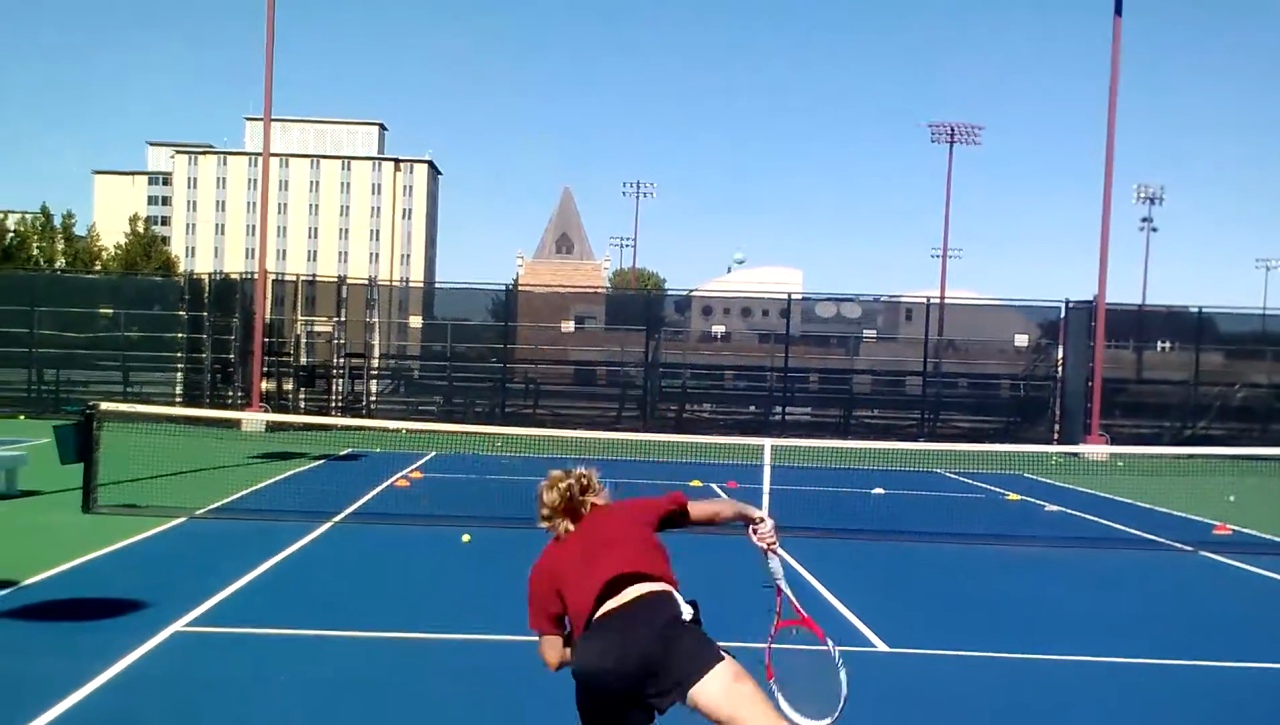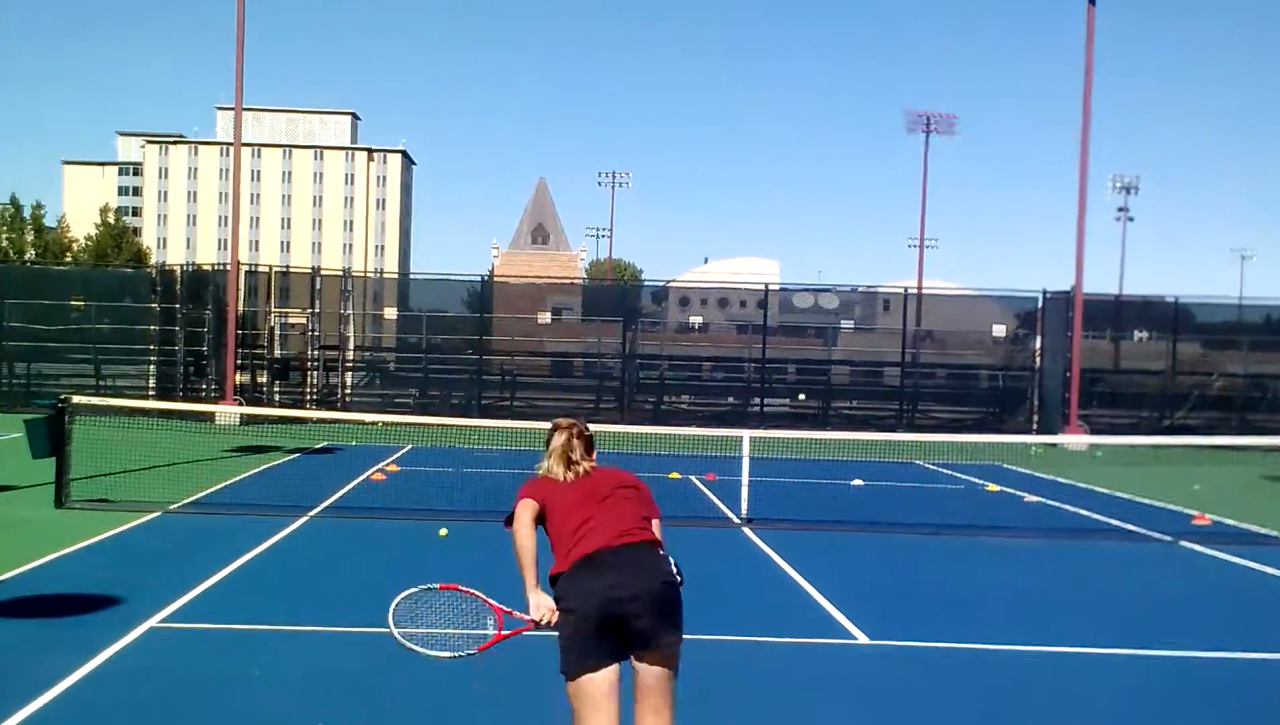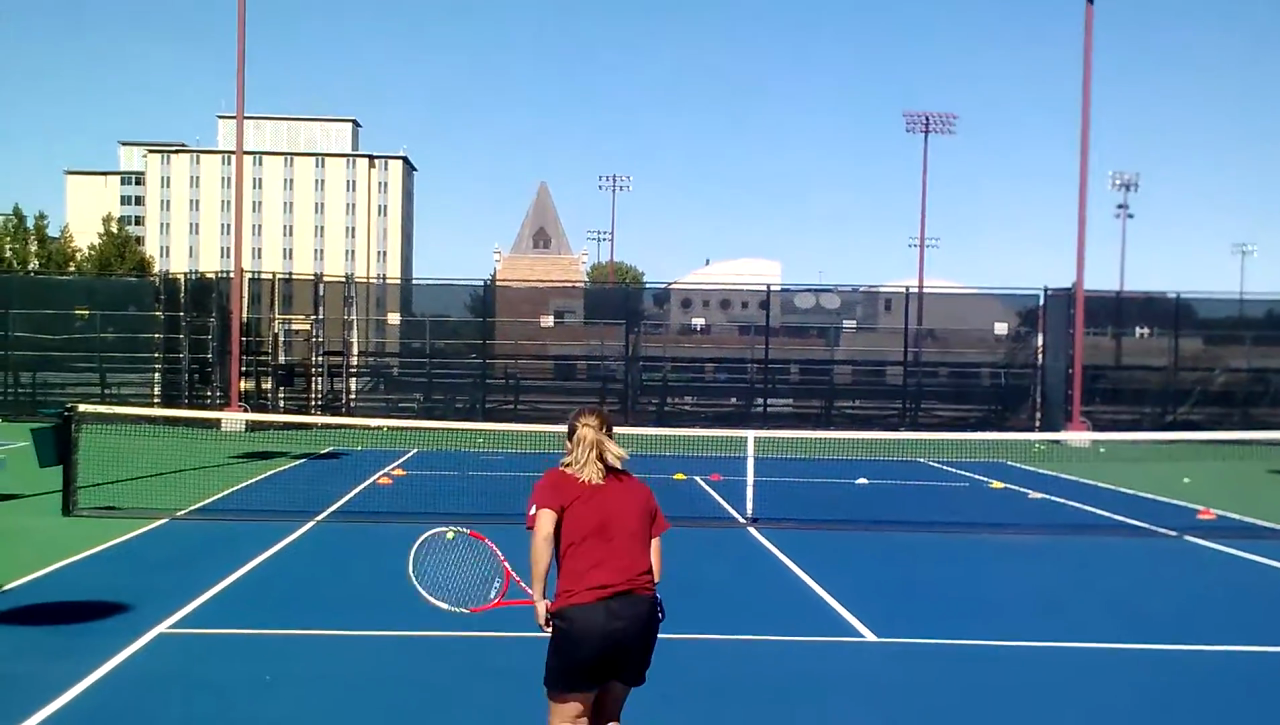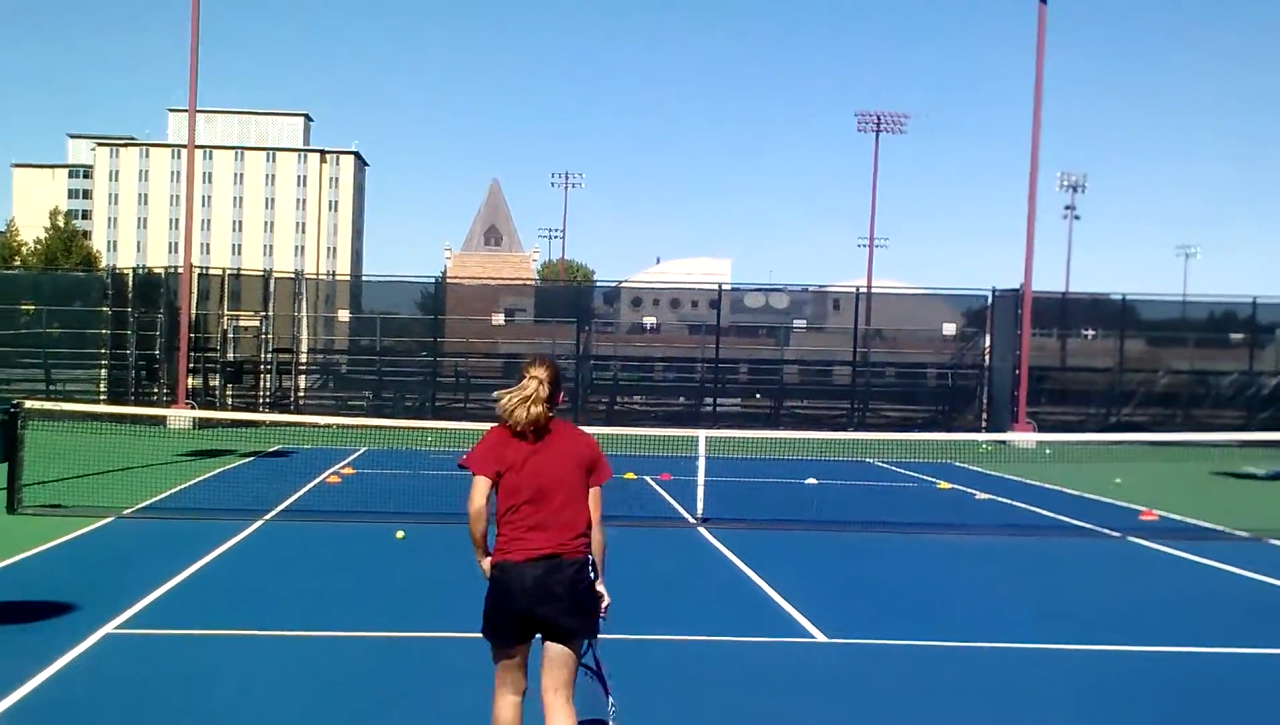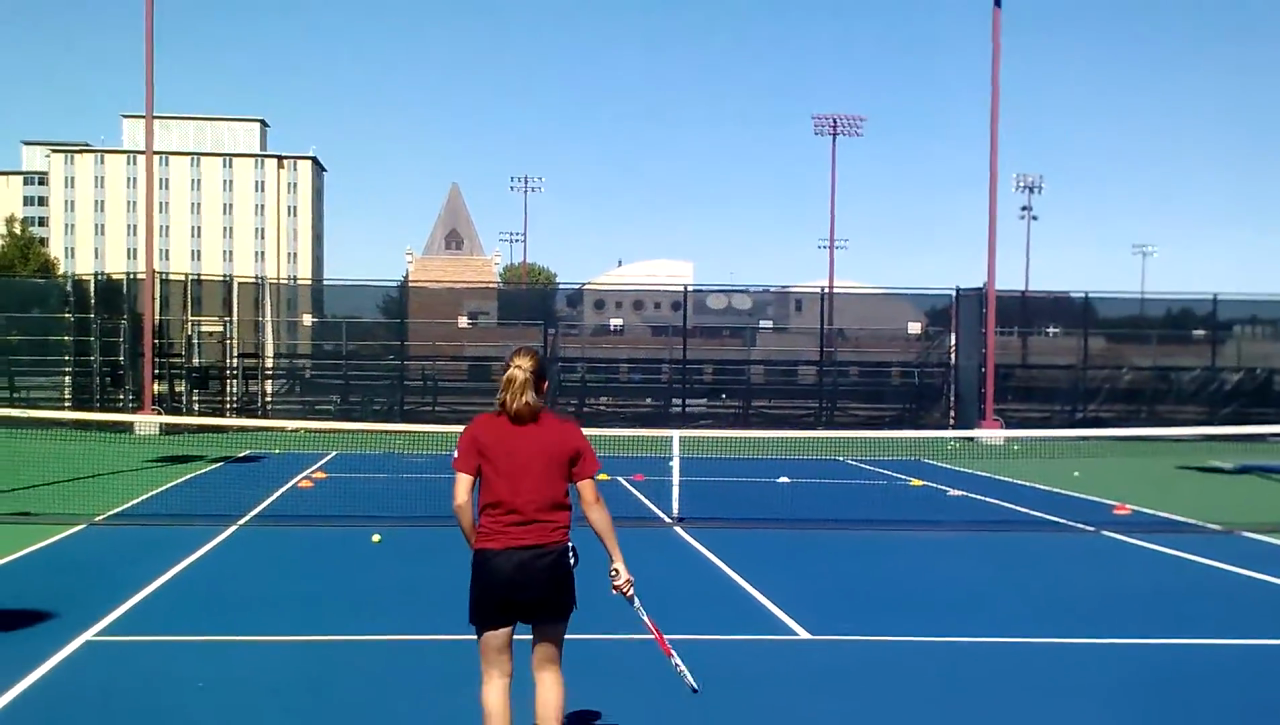
dt=0.3s
person 1, frame 1
left shoulder: (544, 566)
right shoulder: (625, 512)
left elbow: (554, 657)
right elbow: (708, 510)
right wrist: (750, 514)
left hip: (597, 653)
person 1, frame 2
left shoulder: (539, 487)
right shoulder: (630, 480)
left elbow: (523, 519)
left wrist: (533, 592)
left hip: (583, 586)
right hip: (651, 575)
person 1, frame 3
left shoulder: (555, 482)
right shoulder: (641, 490)
left elbow: (543, 535)
right elbow: (656, 570)
left wrist: (539, 598)
left hip: (580, 615)
right hip: (639, 615)
person 1, frame 4
left shoulder: (495, 440)
right shoulder: (585, 444)
left elbow: (477, 505)
right elbow: (595, 522)
left wrist: (483, 555)
right wrist: (598, 578)
left hip: (511, 573)
right hip: (568, 575)
left knee: (510, 687)
person 1, frame 5
left shoulder: (477, 431)
right shoulder: (569, 433)
left elbow: (460, 500)
right elbow: (592, 503)
left wrist: (478, 545)
right wrist: (617, 559)
left hip: (493, 561)
right hip: (551, 561)
left knee: (496, 673)
right knee: (547, 668)
